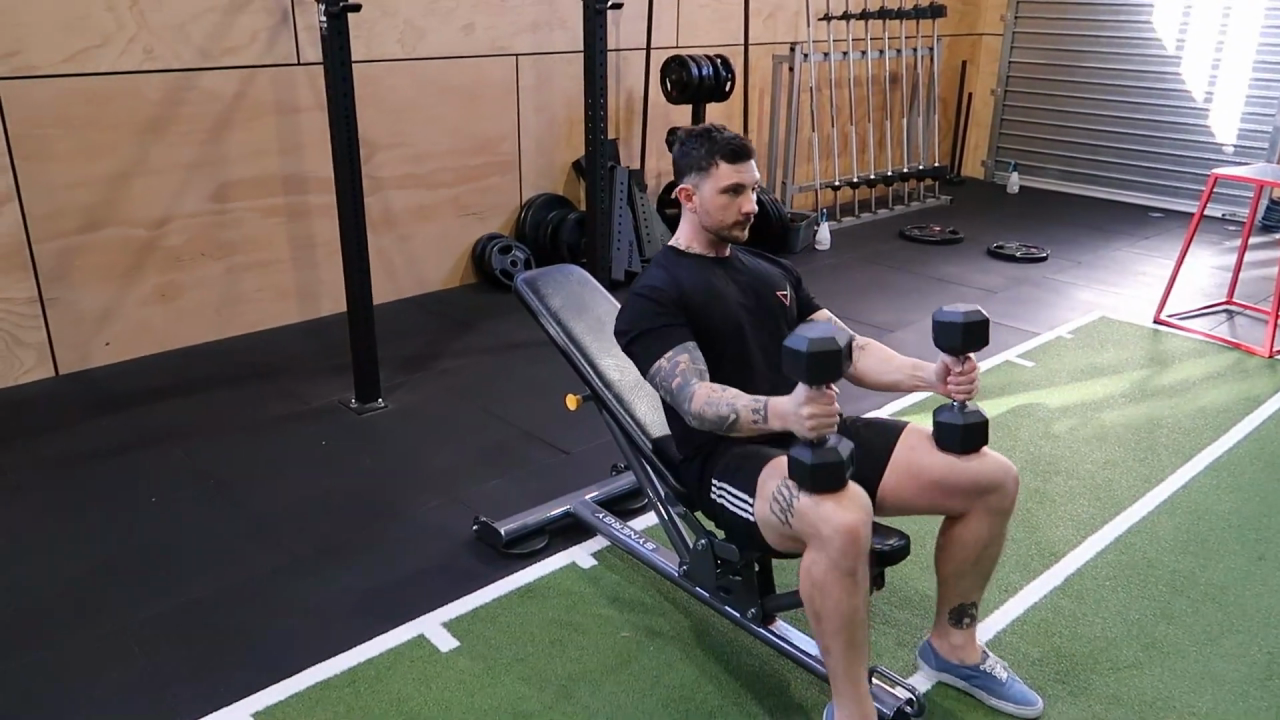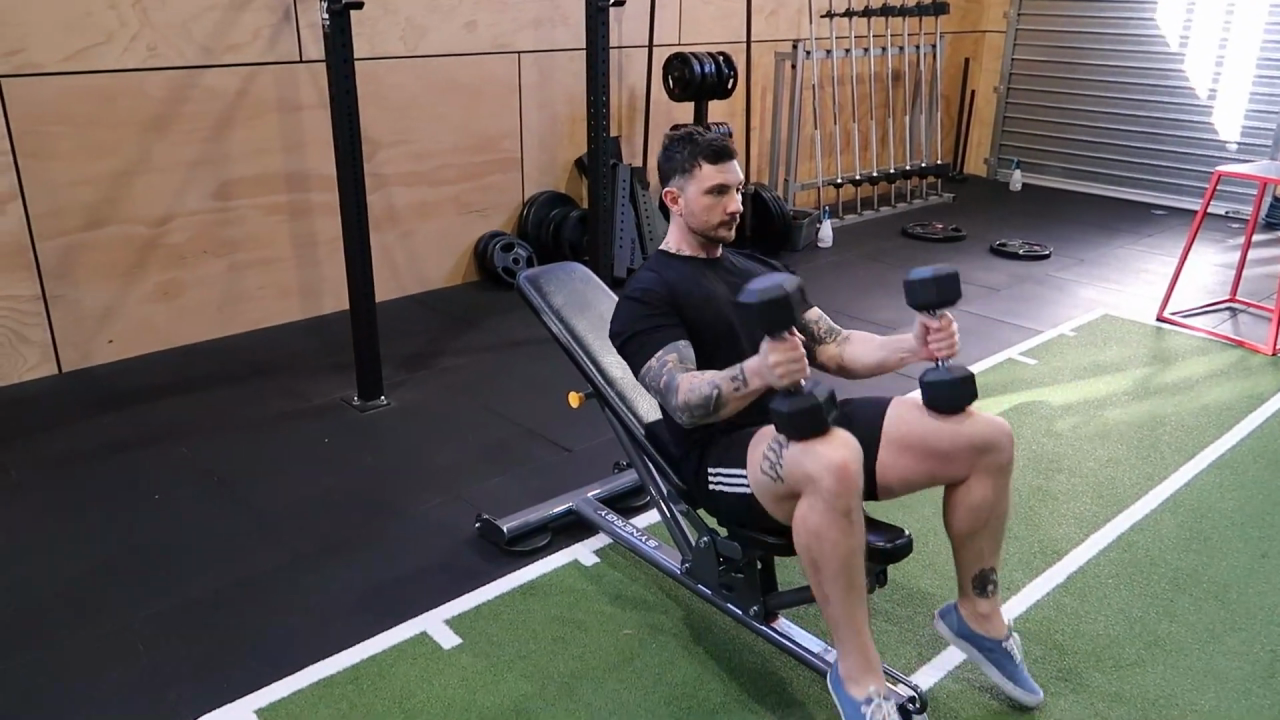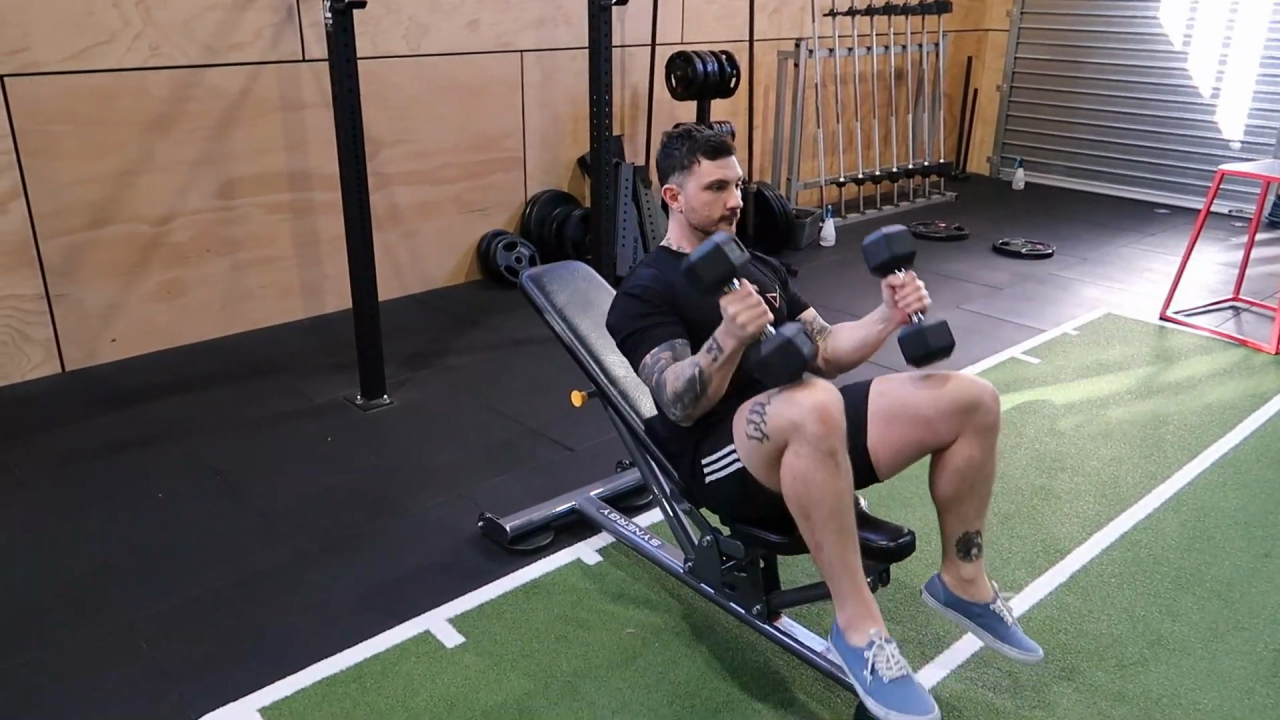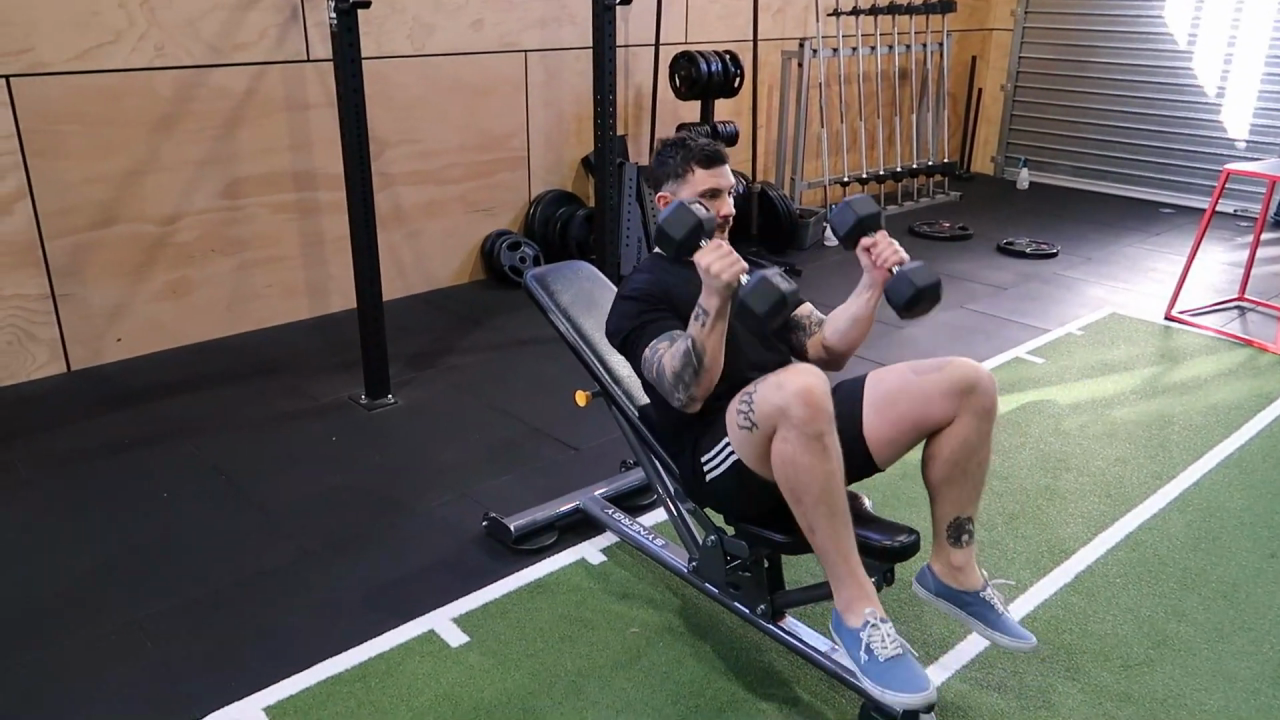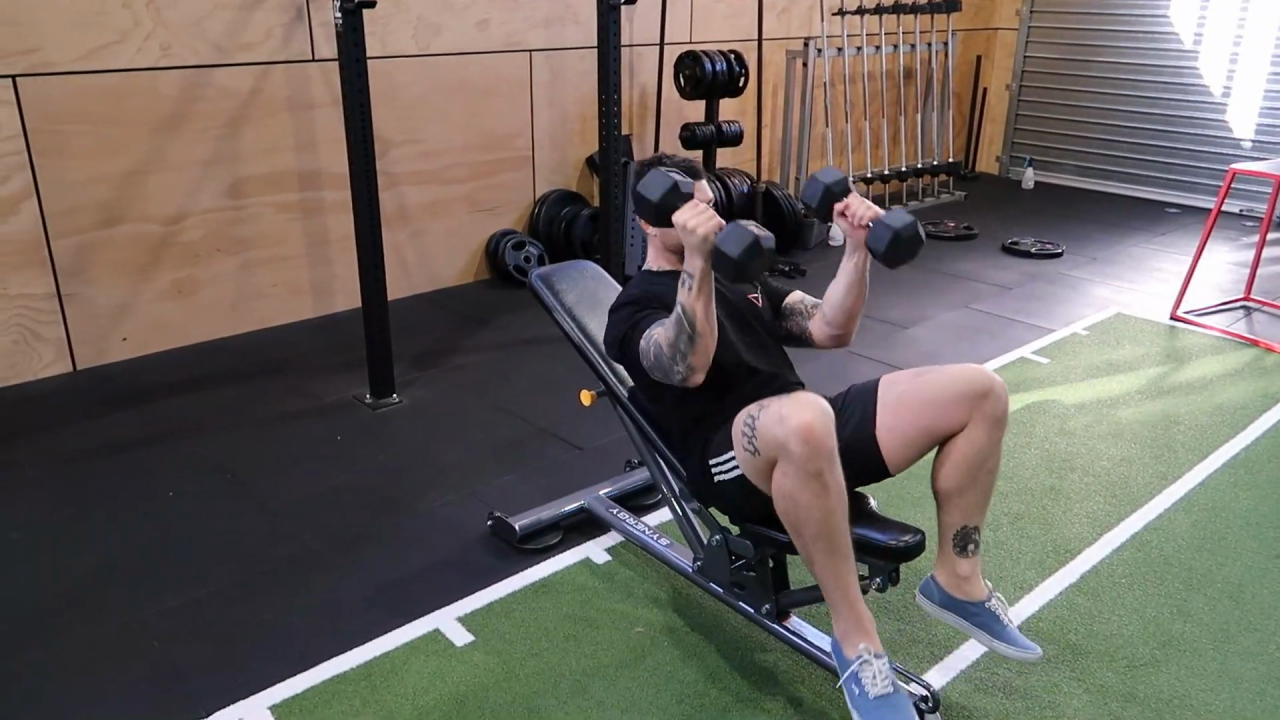
dt=0.1s
person 1, frame 1
left shoulder: (769, 269)
right shoulder: (656, 293)
left elbow: (848, 351)
right elbow: (696, 404)
left wrist: (929, 375)
right wrist: (782, 410)
left hip: (818, 438)
right hip: (735, 465)
left knee: (993, 478)
right knee: (843, 519)
left ankle: (951, 645)
person 1, frame 2
left shoulder: (758, 269)
right shoulder: (647, 295)
left elbow: (837, 349)
right elbow: (683, 401)
left wrist: (911, 347)
right wrist: (754, 373)
right hip: (730, 458)
left knee: (986, 438)
right knee: (833, 464)
left ankle: (977, 616)
person 1, frame 3
left shoulder: (759, 268)
right shoulder: (645, 291)
left elbow: (831, 355)
right elbow: (683, 406)
left wrist: (889, 316)
right wrist: (728, 342)
left hip: (813, 428)
right hip: (728, 460)
left knee: (972, 401)
right knee: (814, 407)
left ankle: (963, 581)
right ankle: (859, 626)
person 1, frame 4
left shoulder: (754, 270)
right shoulder: (643, 293)
left elbow: (826, 348)
right elbow: (687, 392)
left wrist: (871, 283)
right wrist: (712, 297)
left hip: (808, 421)
right hip: (724, 457)
left knee: (968, 384)
right knee: (799, 393)
left ankle: (954, 571)
right ankle: (857, 611)
person 1, frame 5
left shoulder: (744, 281)
right shoulder: (631, 312)
left elbow: (830, 329)
right elbow: (688, 368)
left wrist: (856, 248)
right wrist: (696, 261)
left hip: (808, 420)
right hip: (732, 450)
left knee: (979, 391)
right knee: (806, 425)
left ankle: (958, 581)
right ankle: (858, 644)
